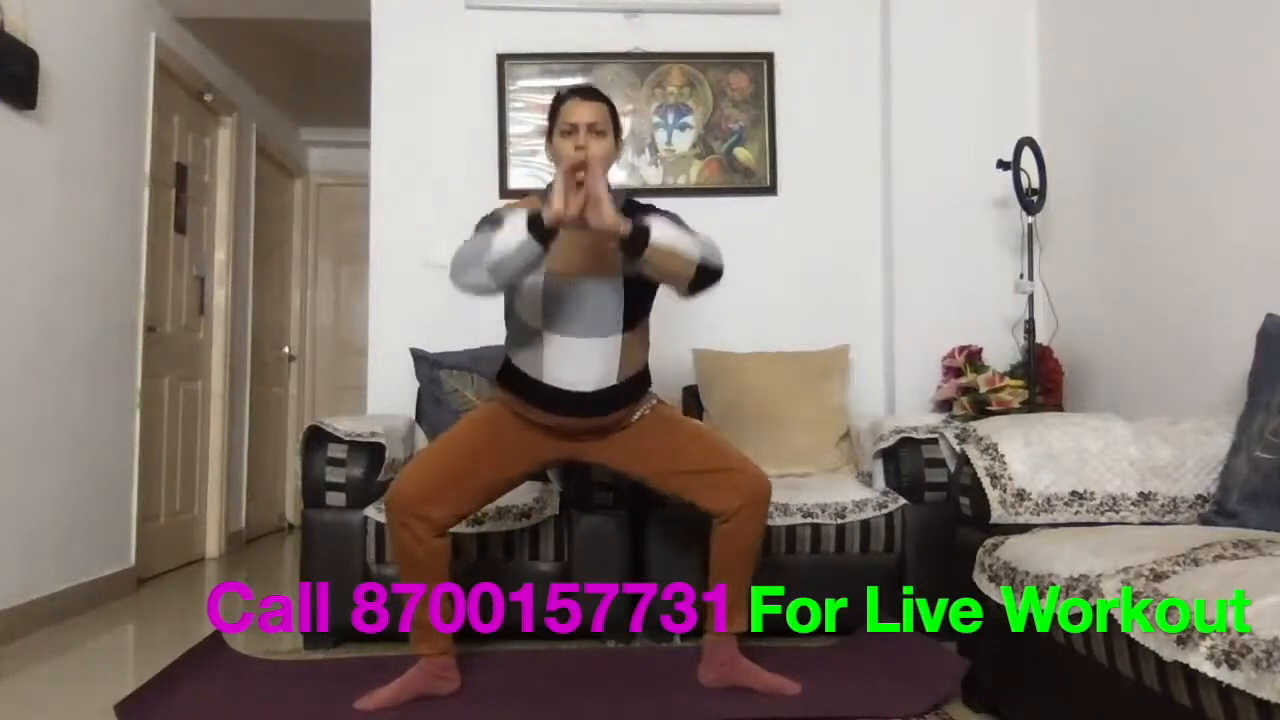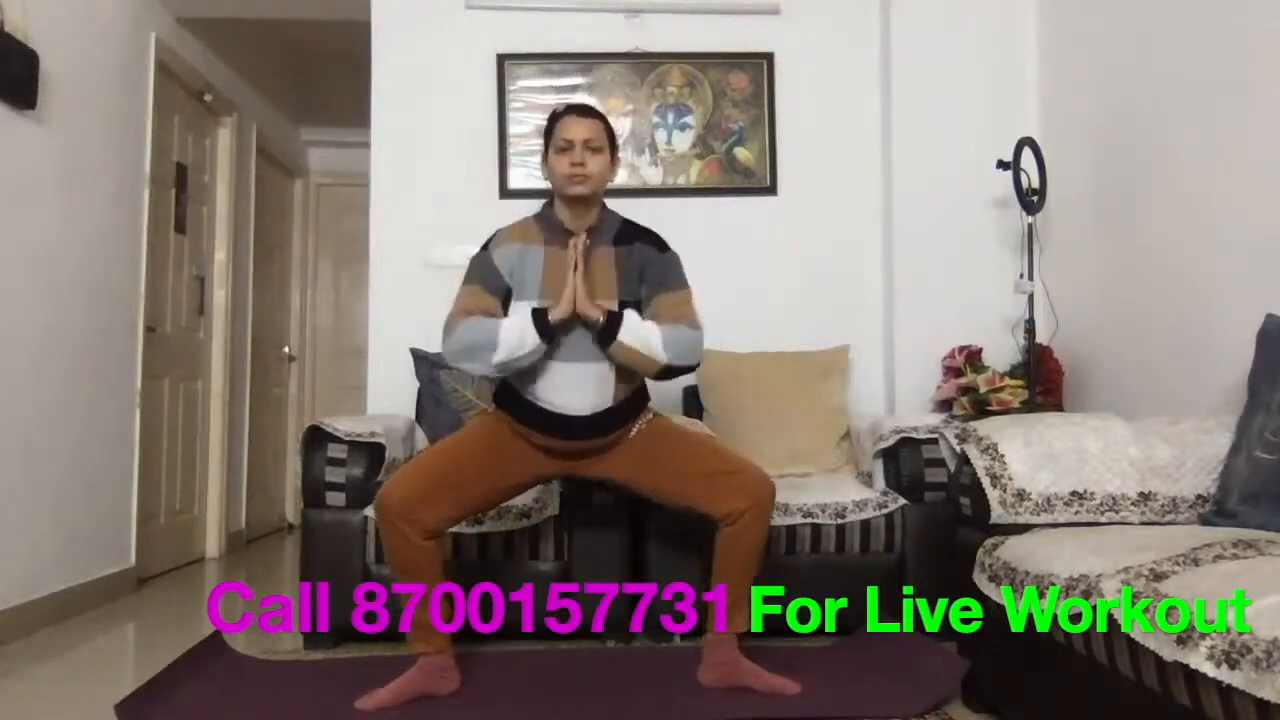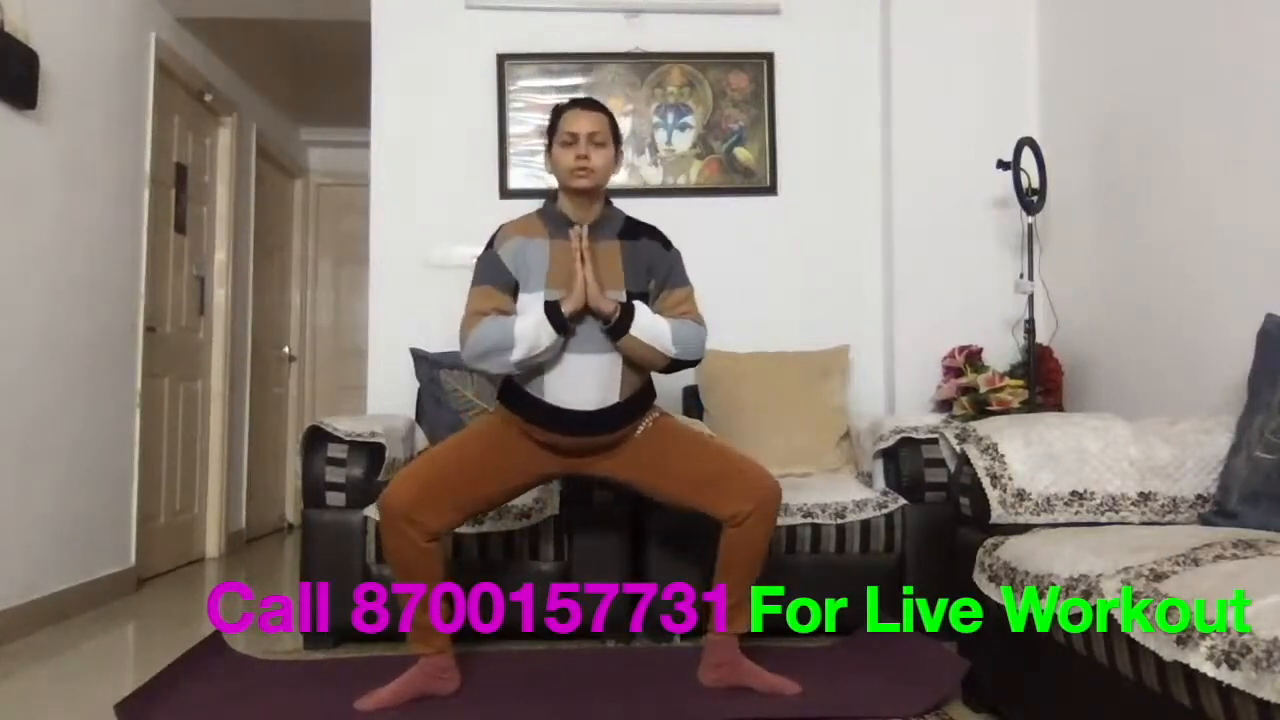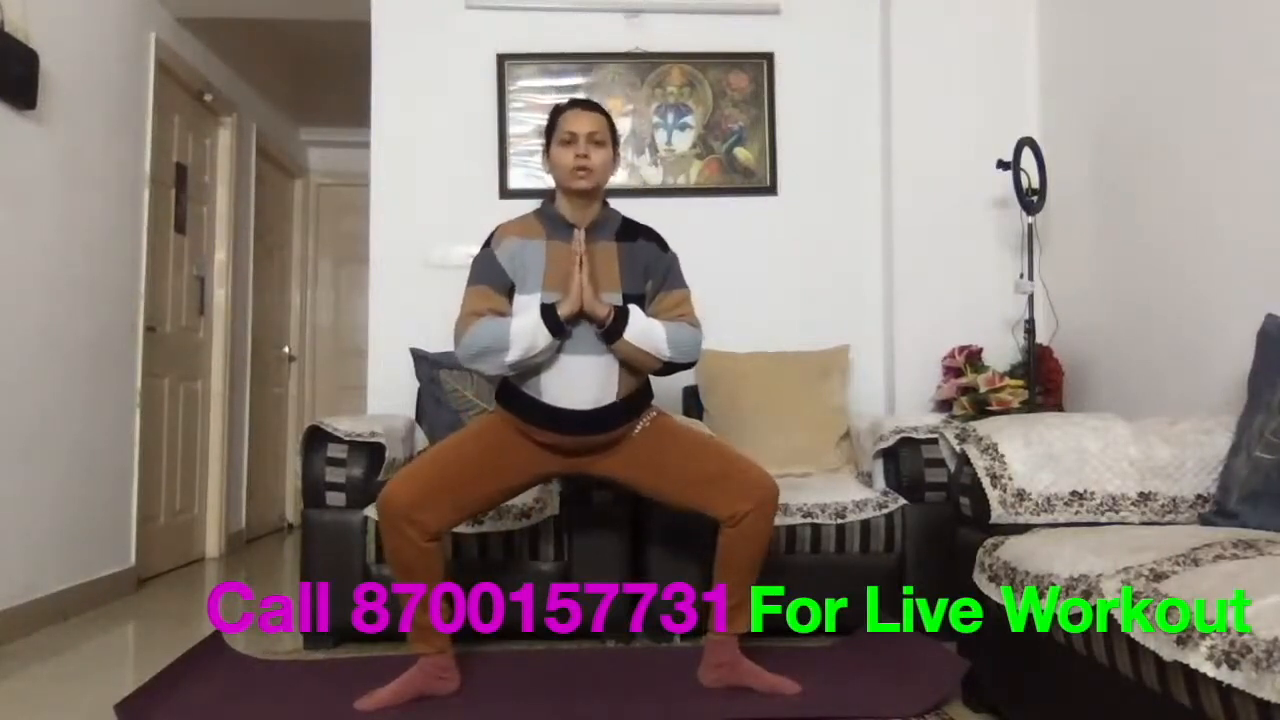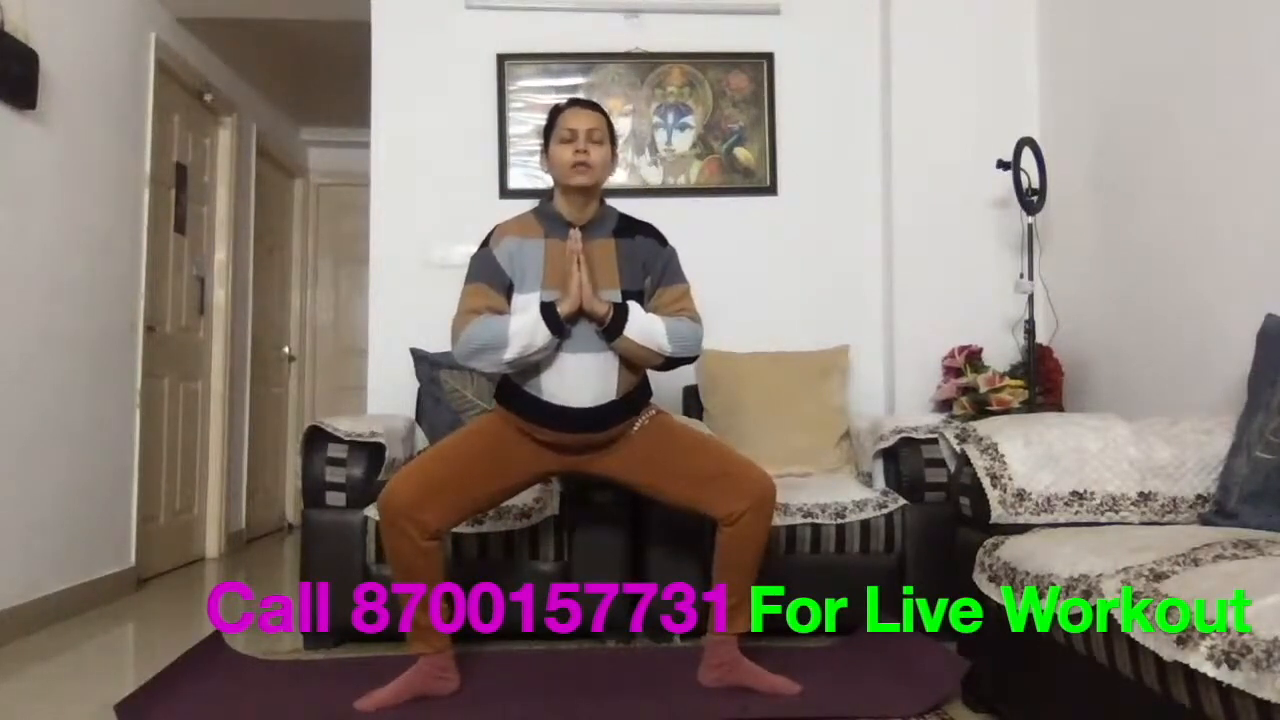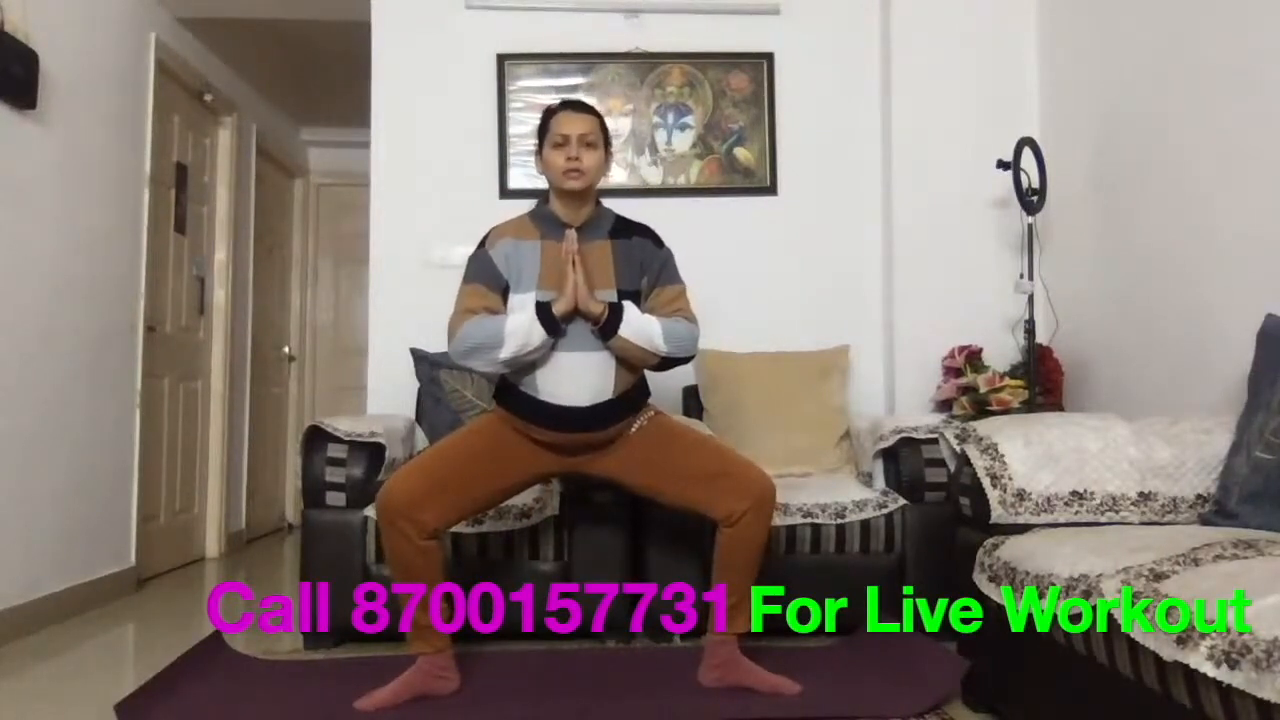
dt=0.7s
person 1, frame 1
left shoulder: (642, 223)
right shoulder: (520, 220)
left elbow: (704, 269)
right elbow: (468, 272)
left wrist: (624, 226)
right wrist: (546, 220)
left hip: (626, 414)
right hip: (524, 412)
left knee: (747, 491)
right knee: (410, 501)
left ankle: (722, 653)
right ankle: (434, 662)
person 1, frame 2
left shoulder: (646, 250)
right shoulder: (507, 247)
left elbow: (684, 349)
right elbow: (461, 344)
left wrist: (599, 314)
right wrist: (550, 314)
left hip: (623, 428)
right hip: (522, 427)
left knee: (751, 492)
right knee: (400, 505)
left ankle: (723, 655)
right ankle: (433, 662)
person 1, frame 3
left shoulder: (649, 246)
right shoulder: (513, 242)
left elbow: (689, 345)
right elbow: (478, 346)
left wrist: (612, 310)
right wrist: (562, 309)
left hip: (629, 427)
right hip: (526, 427)
left knee: (756, 495)
right knee: (402, 506)
left ankle: (723, 654)
right ankle: (434, 662)
person 1, frame 4
left shoulder: (646, 247)
right shoulder: (509, 243)
left elbow: (685, 347)
right elbow: (472, 345)
left wrist: (607, 314)
right wrist: (559, 311)
left hip: (627, 427)
right hip: (524, 426)
left knee: (754, 494)
right knee: (402, 505)
left ankle: (723, 654)
right ankle: (434, 662)
person 1, frame 5
left shoulder: (645, 244)
right shoulder: (507, 242)
left elbow: (686, 341)
right elbow: (470, 344)
left wrist: (607, 312)
right wrist: (557, 310)
left hip: (626, 426)
right hip: (524, 426)
left knee: (751, 493)
right knee: (403, 505)
left ankle: (723, 654)
right ankle: (433, 662)
person 1, frame 6
left shoulder: (641, 244)
right shoulder: (503, 244)
left elbow: (682, 341)
right elbow: (466, 344)
left wrist: (602, 310)
right wrist: (553, 309)
left hip: (624, 426)
right hip: (522, 427)
left knee: (751, 493)
right knee: (401, 503)
left ankle: (723, 654)
right ankle: (433, 661)
